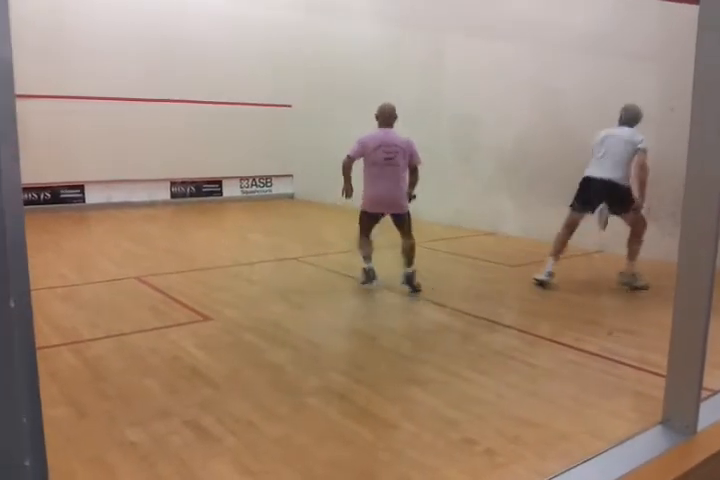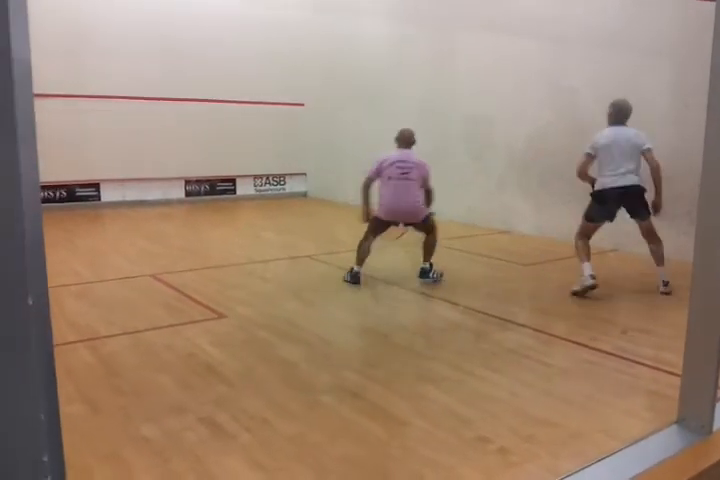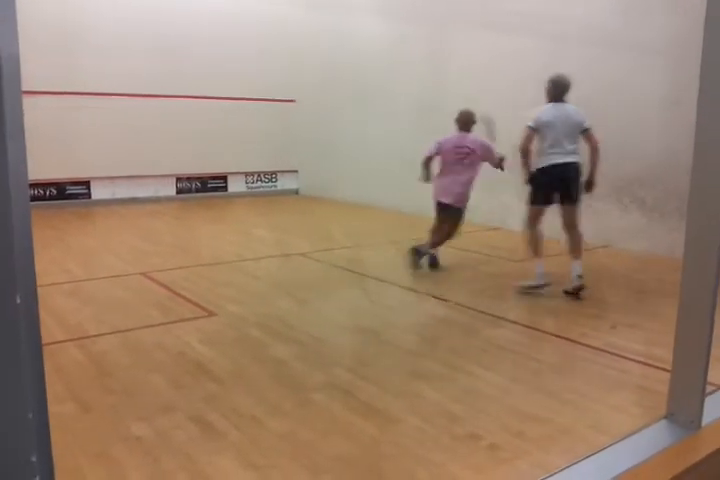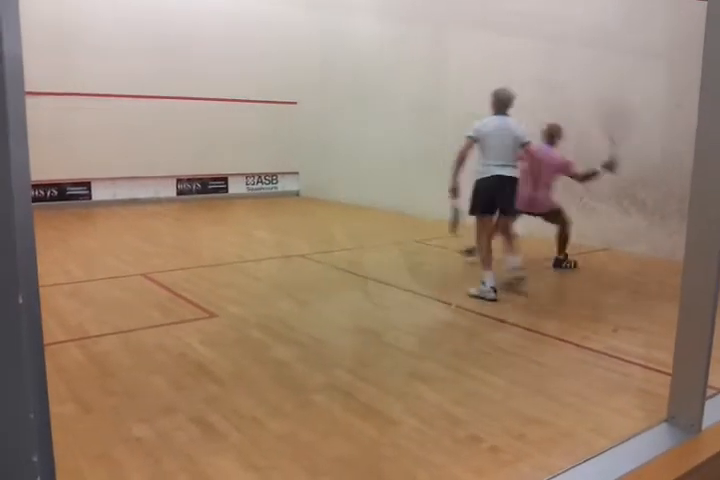
dt=0.3s
person 1, frame 1
left shoulder: (604, 133)
right shoulder: (637, 138)
right elbow: (641, 165)
right wrist: (640, 198)
left hip: (590, 180)
right hip: (616, 184)
left knee: (569, 226)
right knee: (639, 224)
left ankle: (549, 271)
right ankle: (629, 274)
person 1, frame 2
left shoulder: (599, 137)
right shoulder: (637, 136)
left elbow: (581, 171)
right elbow: (655, 165)
left wrist: (595, 183)
right wrist: (658, 196)
left hip: (605, 189)
right hip: (633, 189)
left knee: (581, 236)
right knee: (652, 237)
left ankle: (588, 276)
right ankle: (664, 281)
person 1, frame 3
left shoulder: (541, 114)
right shoulder: (577, 114)
left elbow: (524, 146)
right elbow: (594, 145)
left wrist: (528, 171)
right wrist: (592, 175)
left hip: (547, 170)
right hip: (571, 169)
left knee: (532, 223)
right knee: (571, 226)
left ankle: (538, 275)
right ankle: (577, 276)
person 1, frame 4
left shoulder: (482, 125)
right shoulder: (516, 128)
left elbow: (463, 152)
left wrist: (454, 180)
left hip: (487, 180)
right hip: (509, 181)
left knee: (483, 235)
right knee: (505, 229)
left ankle: (489, 286)
right ankle: (515, 268)
person 2, frame 1
left shoulder: (366, 140)
right shoulder: (406, 143)
left elbow: (347, 163)
right elbow: (414, 172)
left wrist: (347, 184)
right wrist: (410, 191)
left hip: (372, 199)
right hip: (398, 199)
left knee: (364, 234)
right knee: (407, 237)
left ankle: (368, 268)
right ankle: (409, 274)
person 2, frame 2
left shoulder: (385, 160)
right shoulder: (421, 164)
left elbow: (367, 184)
right elbow: (428, 190)
left wrist: (366, 208)
right wrist: (426, 209)
left hip: (388, 209)
right hip: (415, 209)
left knee: (368, 237)
right knee: (432, 232)
left ankle: (355, 272)
right ankle: (426, 268)
person 2, frame 3
left shoulder: (444, 142)
right shoulder: (482, 145)
left elbow: (427, 159)
right elbow: (498, 164)
left wrist: (427, 174)
right wrist: (501, 159)
left hip: (441, 189)
right hip: (459, 194)
left knee: (441, 224)
right knee: (449, 229)
left ankle: (429, 252)
right ankle: (422, 249)
person 2, frame 4
left shoulder: (531, 151)
right shoulder: (560, 160)
right elbow: (580, 178)
right wrist: (601, 169)
left hip: (519, 199)
right hip: (540, 202)
right knee: (564, 223)
left ankle: (477, 249)
right ankle: (560, 259)
